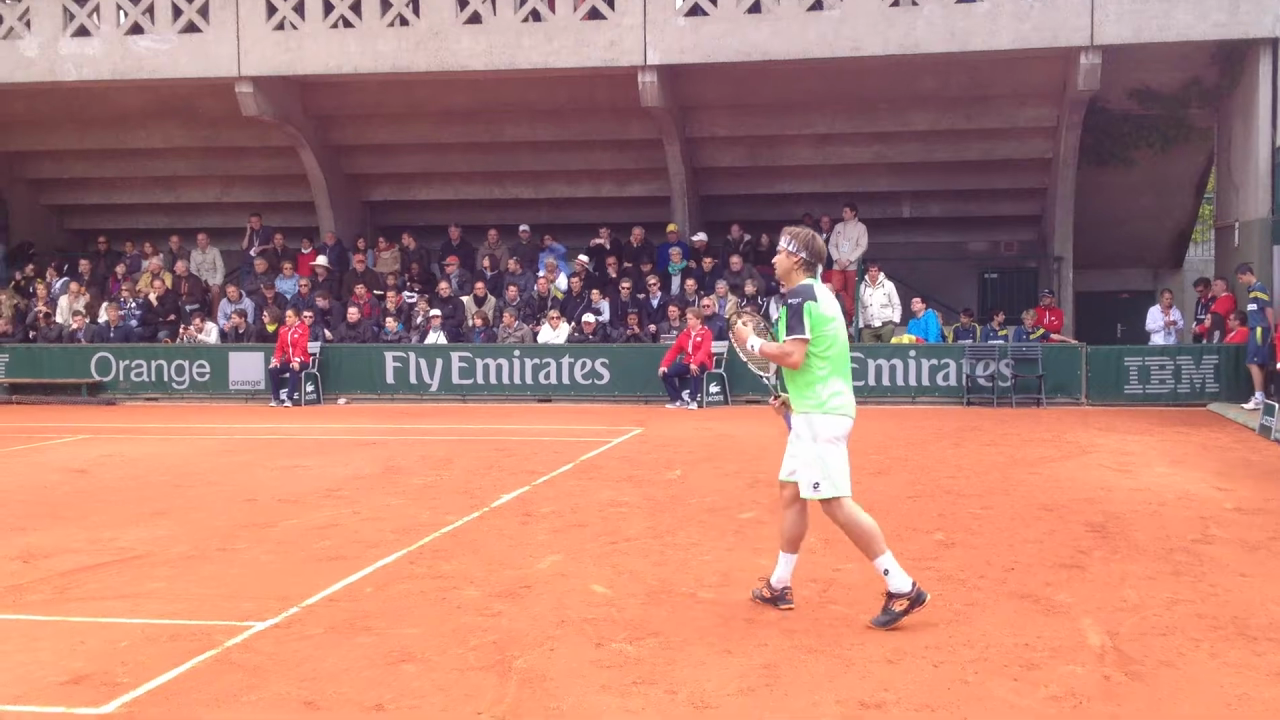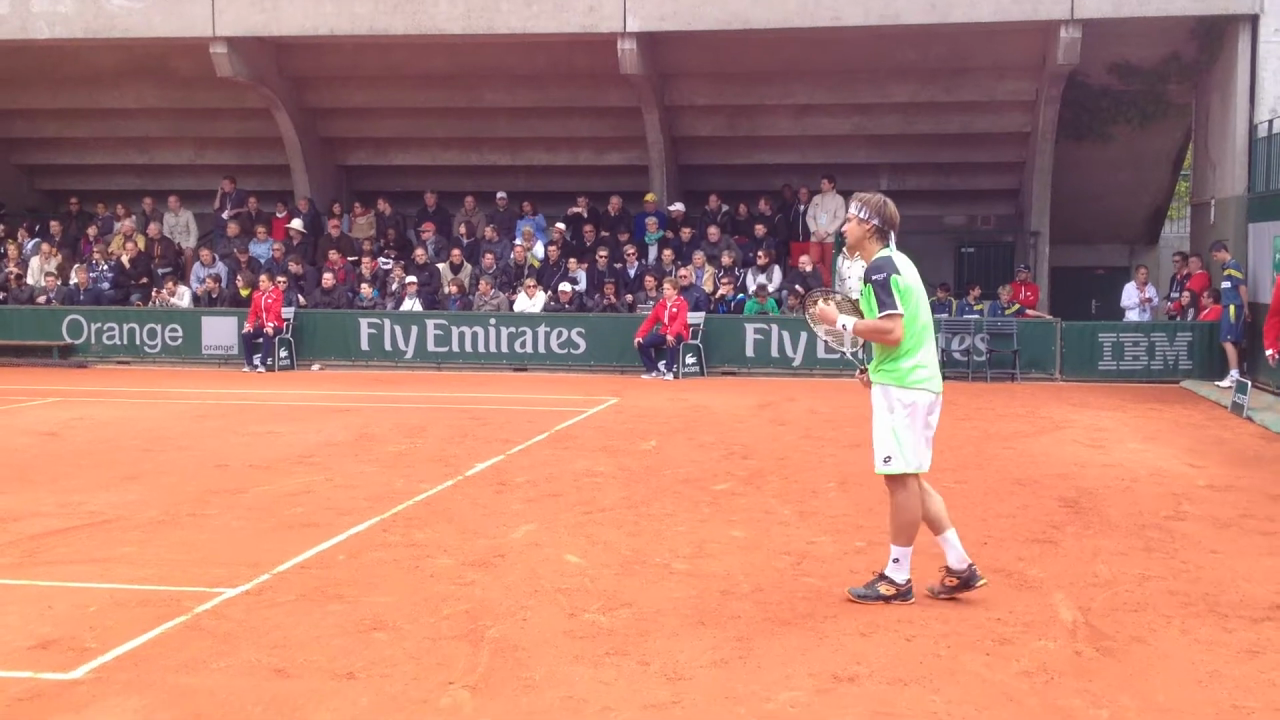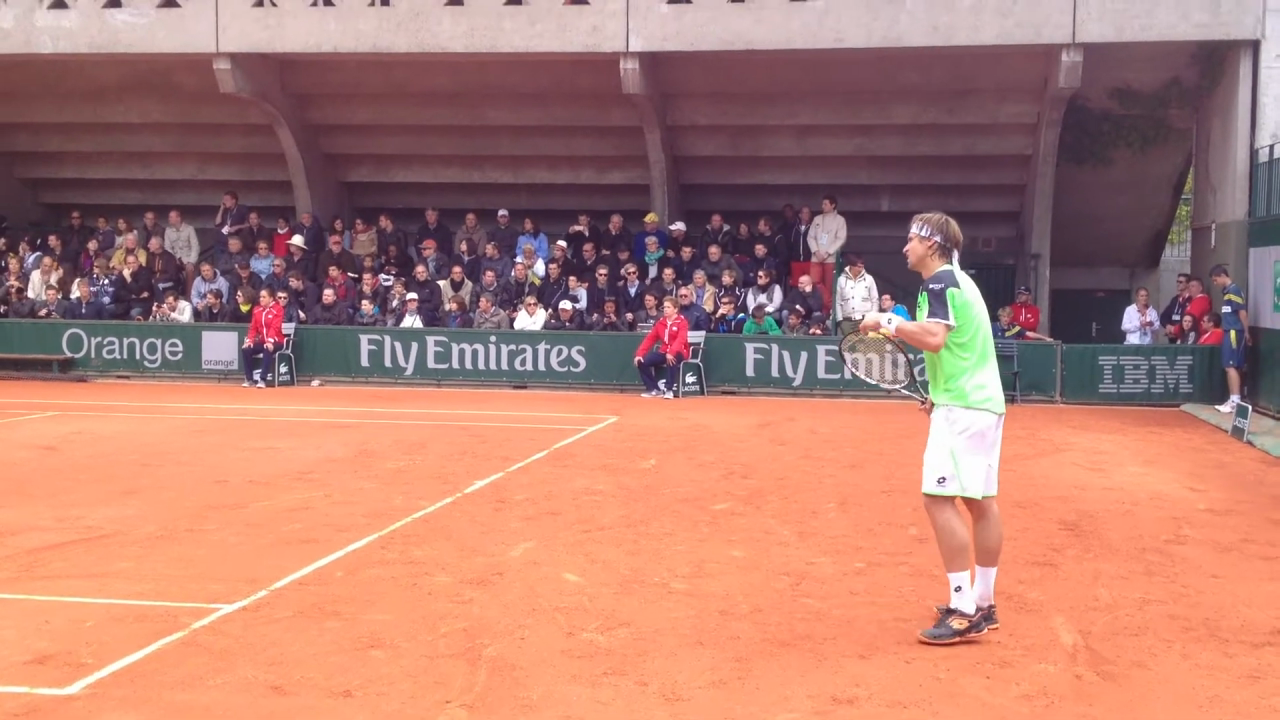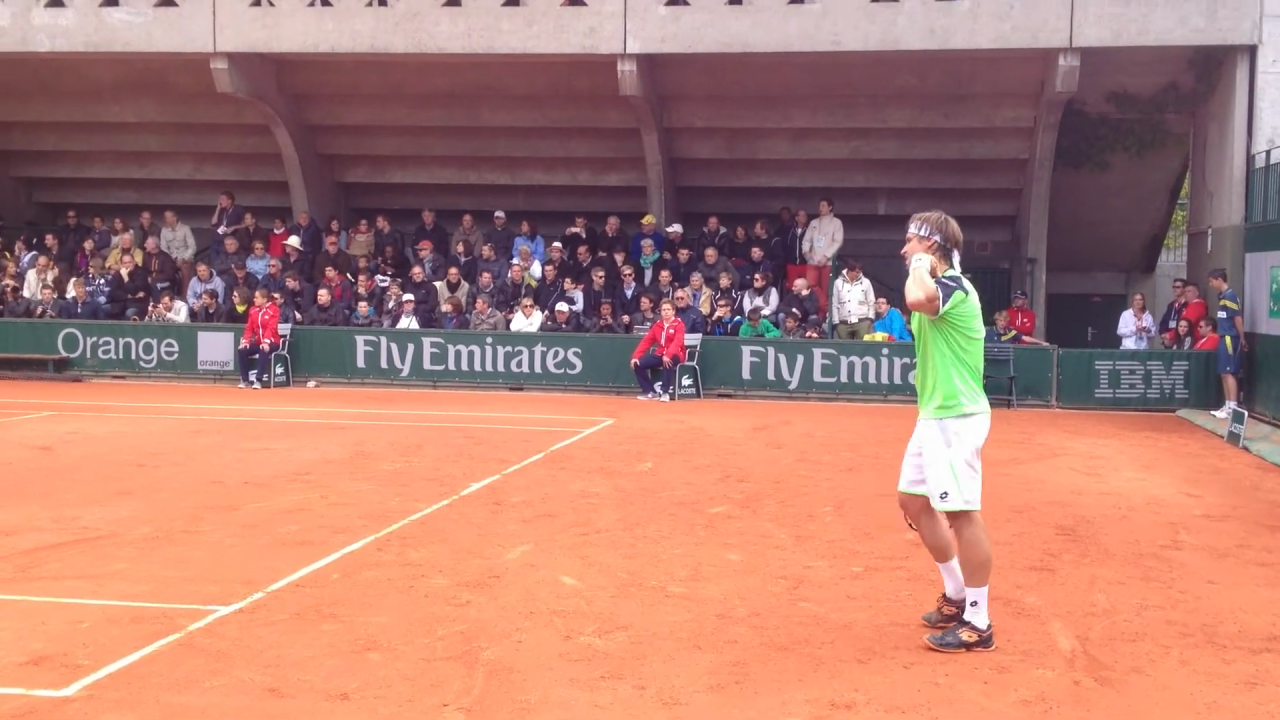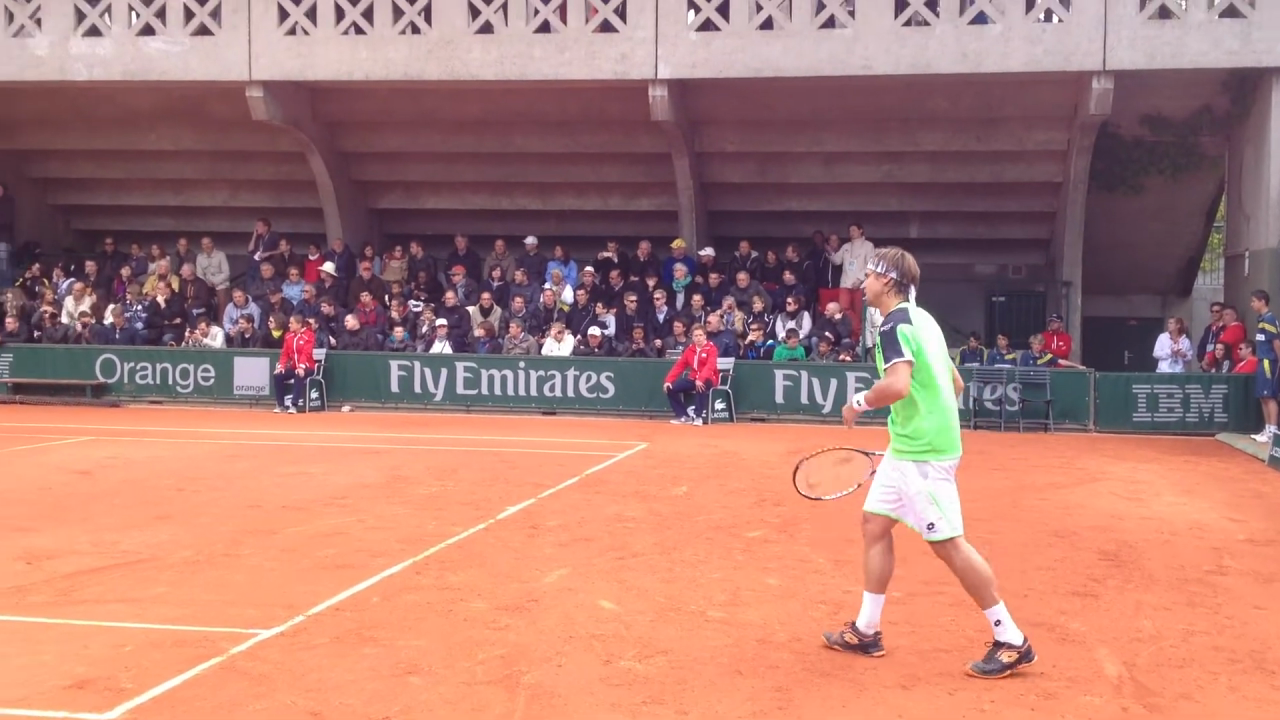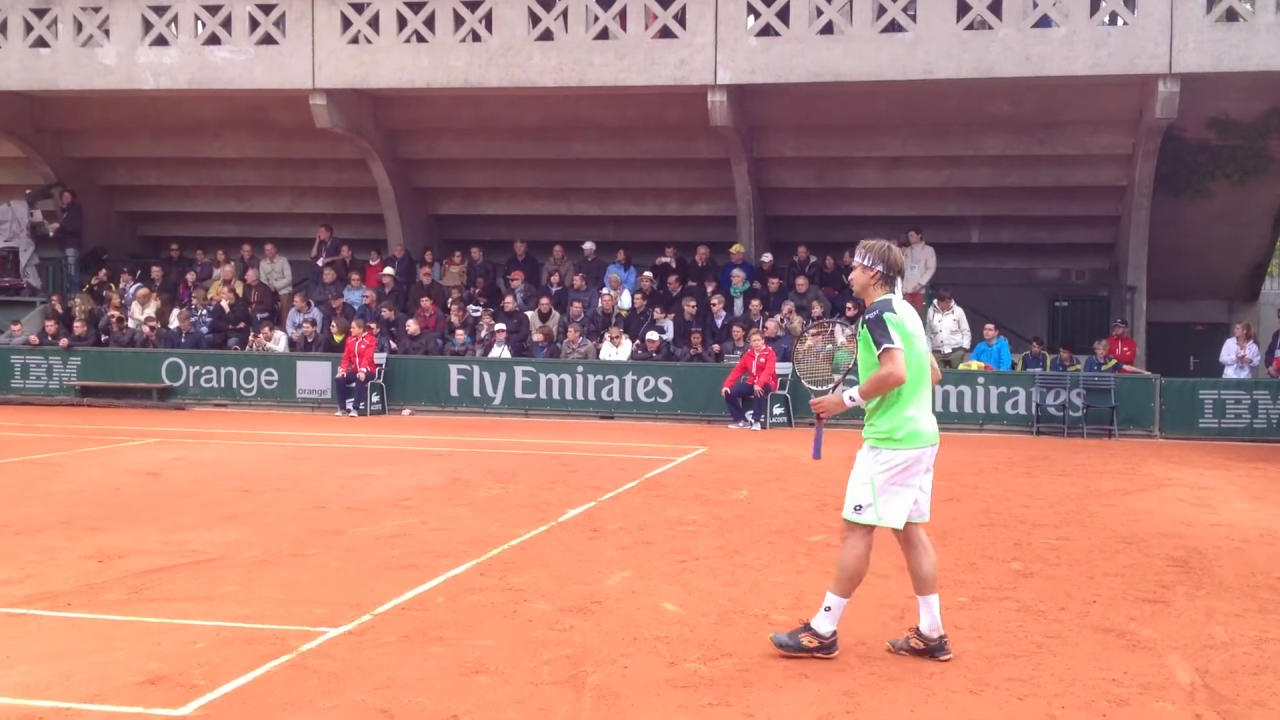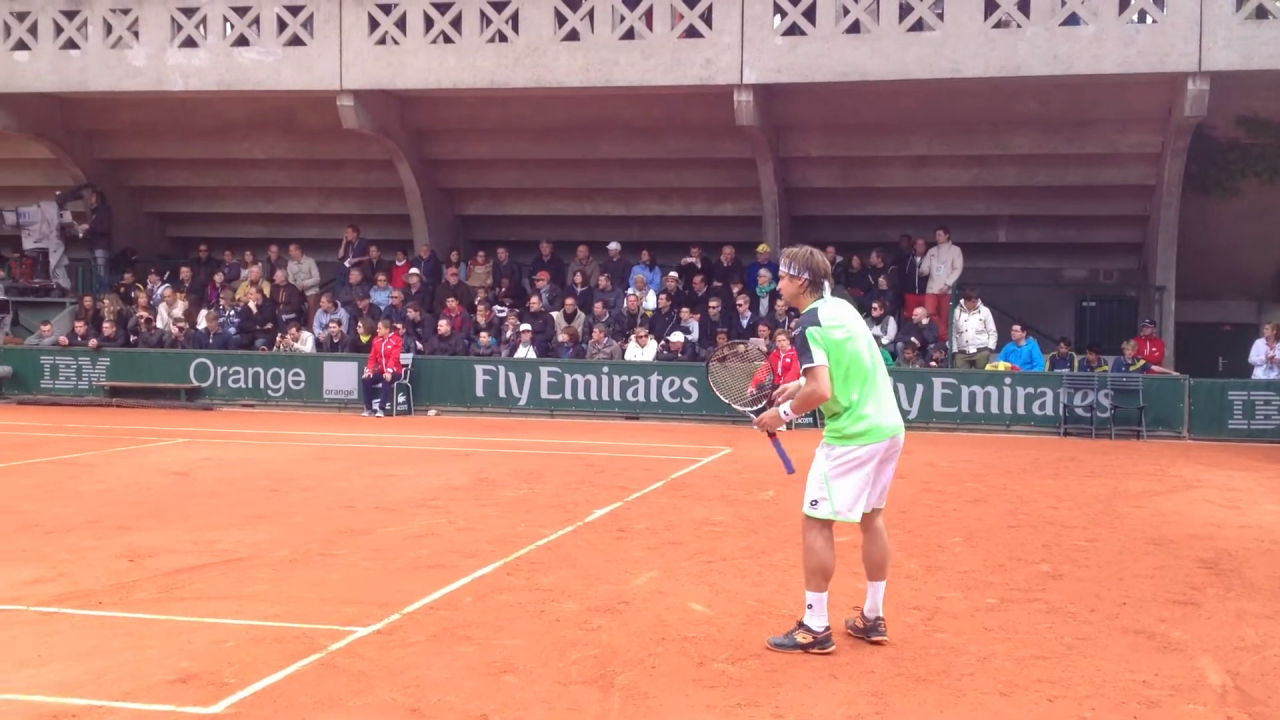
dt=0.5s
person 1, frame 1
left shoulder: (799, 295)
right shoulder: (819, 294)
left elbow: (793, 357)
left wrist: (751, 342)
right wrist: (791, 397)
left hip: (819, 414)
right hip: (820, 411)
left knee: (836, 503)
right knee: (791, 494)
left ankle: (901, 587)
right ankle: (779, 584)
person 1, frame 2
left shoulder: (880, 268)
right shoulder: (896, 262)
left elbow: (892, 332)
left wrist: (840, 321)
right wrist: (877, 369)
left hip: (902, 386)
right hip: (919, 382)
left knee: (901, 479)
right knee: (909, 479)
left ankle: (897, 578)
right ankle: (960, 566)
person 1, frame 3
left shoulder: (940, 281)
right shoulder: (957, 280)
left elbow: (932, 338)
left wrist: (886, 321)
right wrist: (939, 396)
left hip: (962, 408)
right hip: (984, 404)
left knee: (940, 501)
right knee: (982, 502)
left ankle: (963, 610)
right ankle: (981, 602)
person 1, frame 4
left shoulder: (951, 285)
right shoulder: (944, 286)
left elbow: (916, 300)
left wrist: (921, 266)
left hip: (955, 418)
right hip: (936, 416)
left knee: (961, 514)
right knee: (913, 500)
left ankle: (978, 622)
right ankle: (957, 594)
person 1, frame 5
left shoulder: (896, 324)
right shoulder: (919, 319)
left elbow: (899, 386)
right elbow: (955, 384)
left wrist: (859, 403)
left hip: (922, 452)
right hip: (908, 448)
left knee: (949, 544)
right knee: (875, 526)
left ankle: (1011, 640)
right ankle: (866, 630)
person 1, frame 6
left shoulder: (878, 313)
right shoulder: (904, 311)
left elbow: (896, 372)
right elbow: (933, 373)
left wrist: (847, 398)
left hip: (892, 442)
right hip: (921, 437)
left knee: (856, 531)
right knee: (910, 530)
left ankle: (822, 631)
right ankle: (931, 633)
person 1, frame 7
left shoulder: (808, 326)
right shoulder: (844, 309)
left elbow: (820, 392)
left wrist: (783, 413)
right wrist: (800, 385)
left hip: (852, 437)
right hip: (888, 428)
left knee: (816, 523)
right knee: (871, 517)
left ankle: (816, 627)
right ankle: (872, 616)
